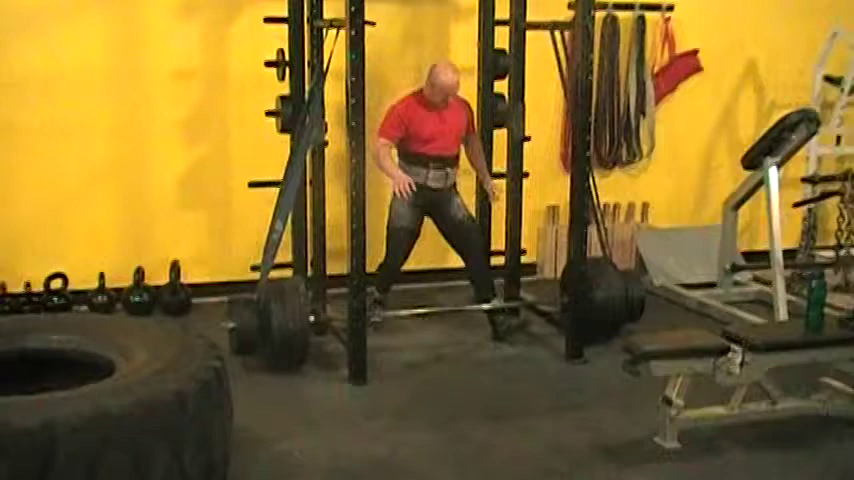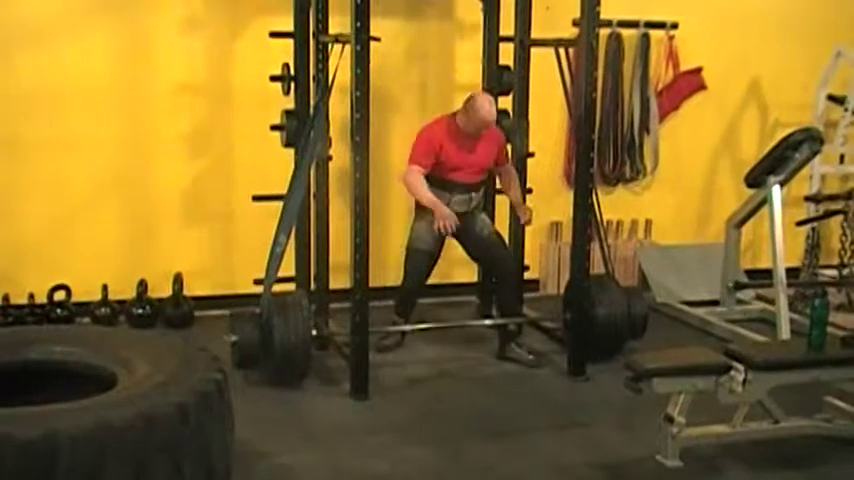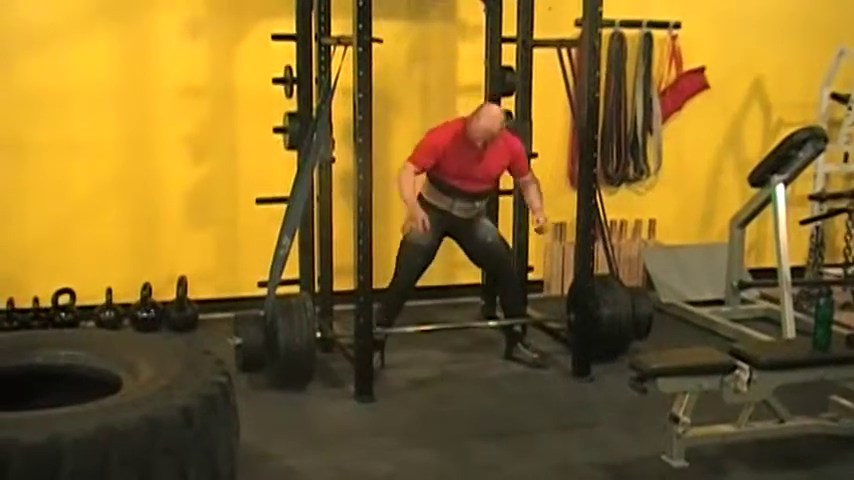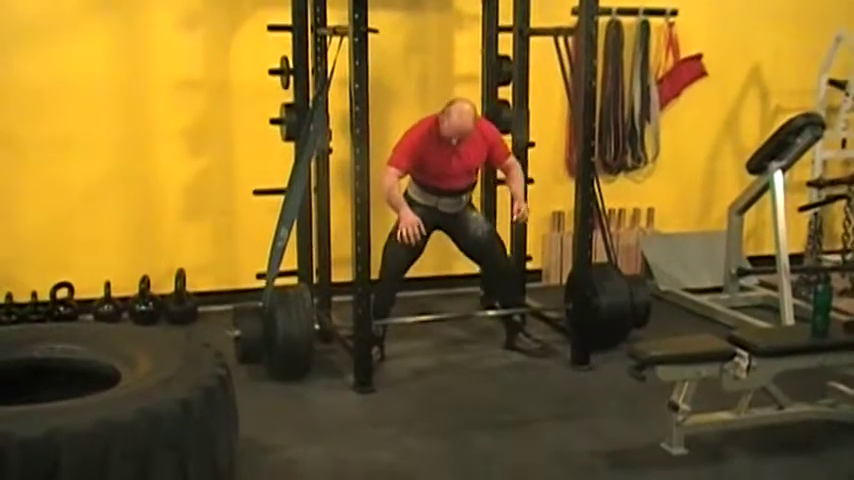
dt=0.5s
person 1, frame 1
left shoulder: (462, 108)
right shoulder: (404, 109)
left elbow: (471, 143)
right elbow: (381, 147)
left wrist: (485, 179)
right wrist: (395, 173)
left hip: (445, 190)
right hip: (411, 189)
left knee: (475, 248)
right knee: (396, 252)
left ankle: (497, 318)
right ankle: (376, 302)
person 1, frame 2
left shoulder: (495, 135)
right shoulder: (434, 133)
left elbow: (505, 170)
right elbow: (412, 175)
left wrist: (518, 204)
right wrist: (438, 207)
left hip: (471, 211)
right hip: (435, 212)
left knee: (506, 267)
right knee: (415, 275)
left ankle: (509, 340)
right ankle: (398, 328)
person 1, frame 3
left shoulder: (510, 145)
right shoulder: (442, 136)
left elbow: (528, 179)
right elbow: (408, 171)
left wrist: (537, 210)
right wrist: (413, 209)
left hip: (473, 216)
right hip: (433, 211)
left knee: (507, 270)
right knee: (405, 274)
left ankle: (516, 341)
right ankle: (377, 343)
person 1, frame 4
left shoulder: (487, 133)
right shoulder: (419, 135)
left elbow: (511, 165)
right elbow: (389, 177)
left wrist: (519, 198)
right wrist: (404, 212)
left hip: (460, 207)
right hip: (420, 206)
left knee: (498, 260)
right knee: (393, 265)
left ankle: (516, 331)
right ankle: (375, 337)
